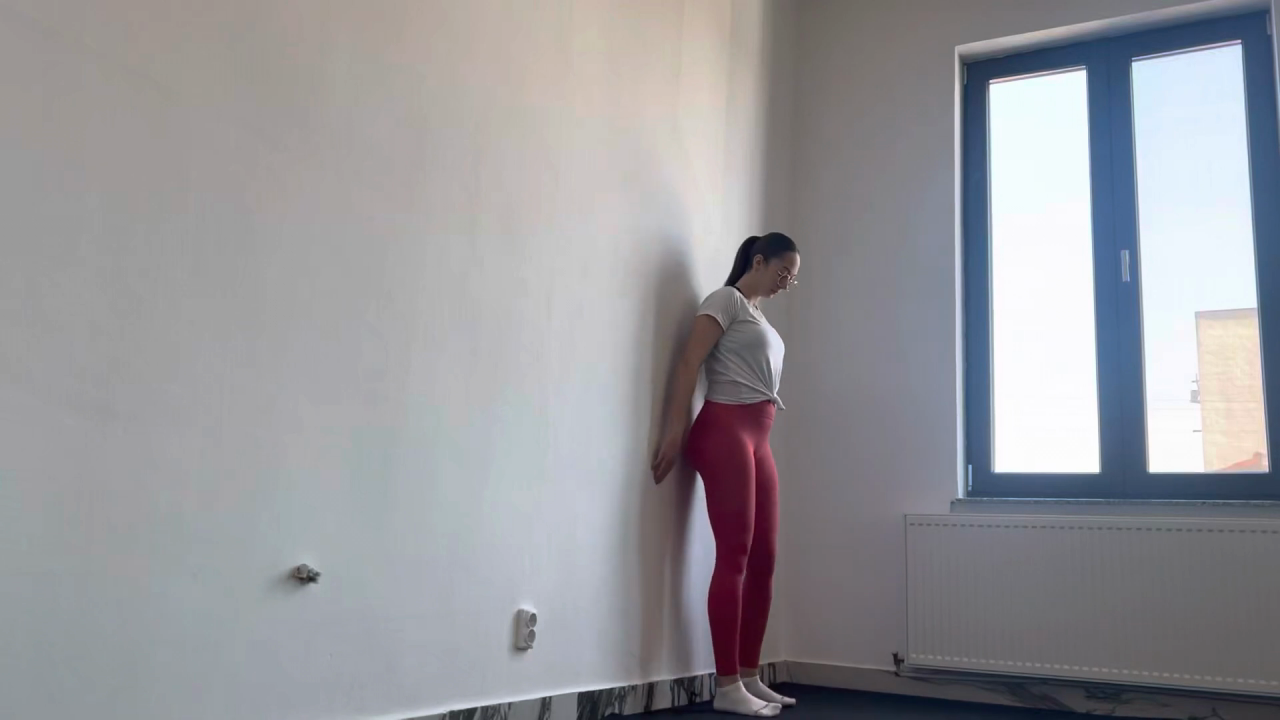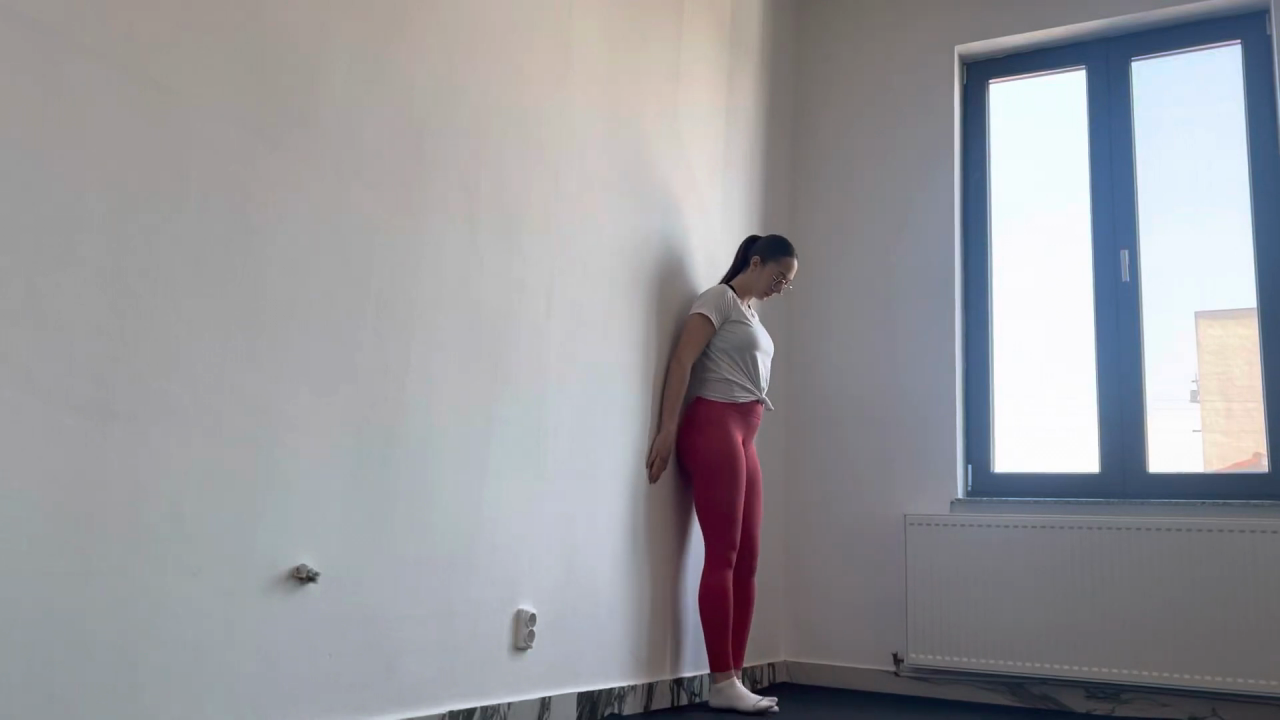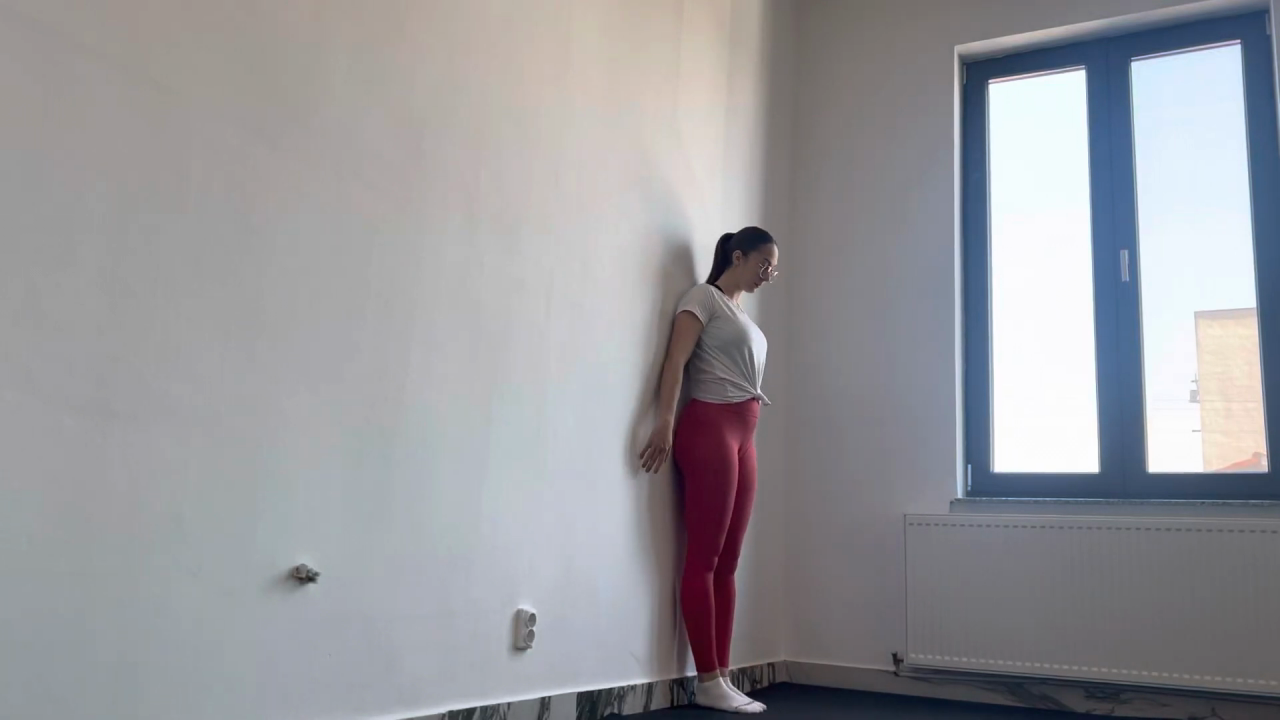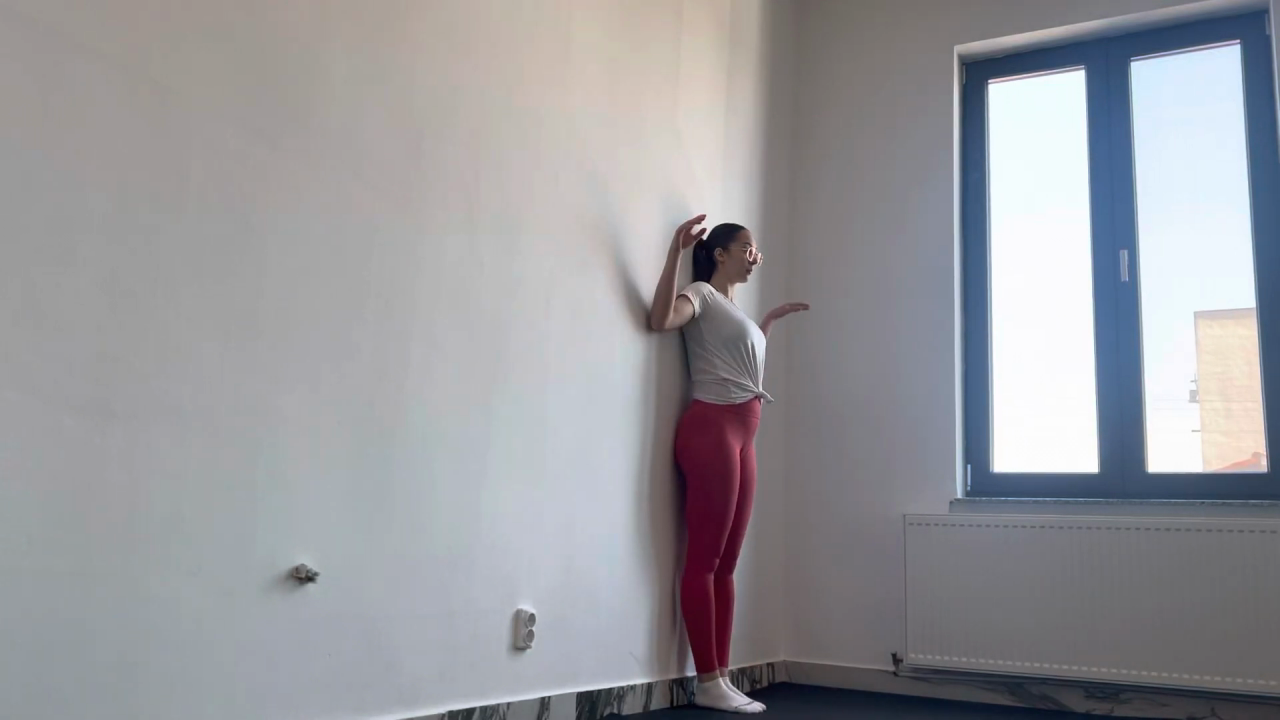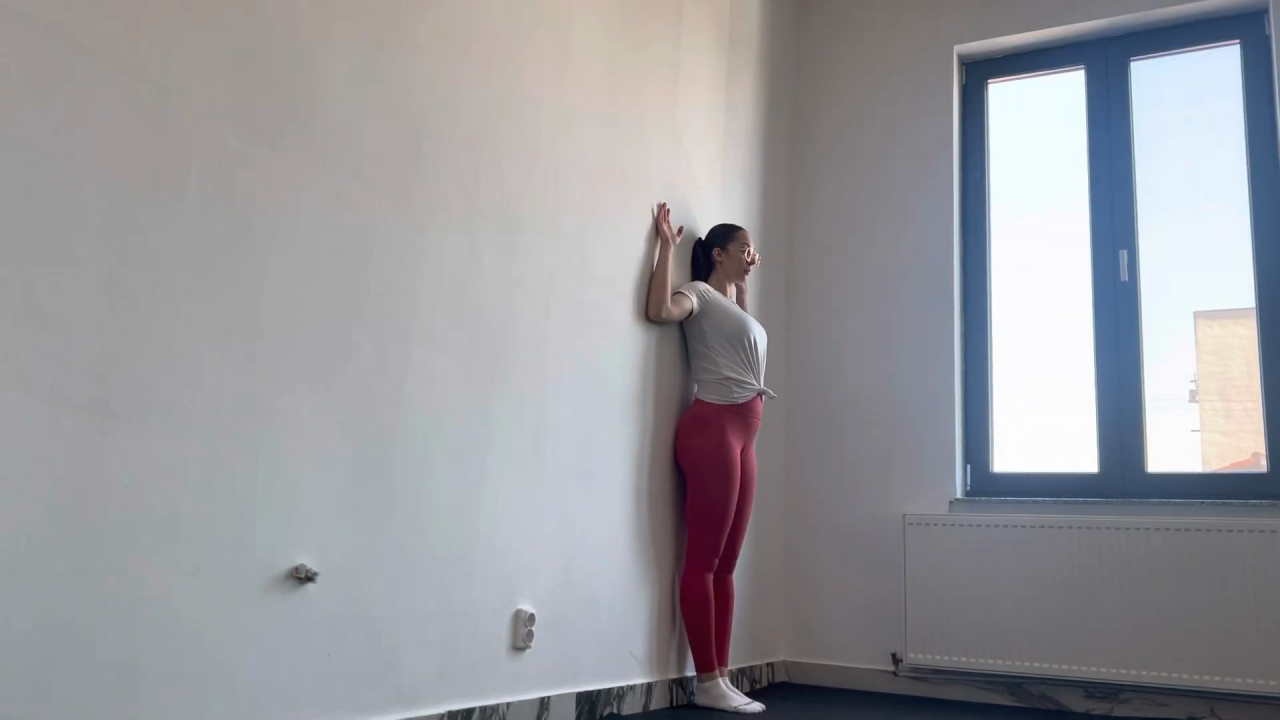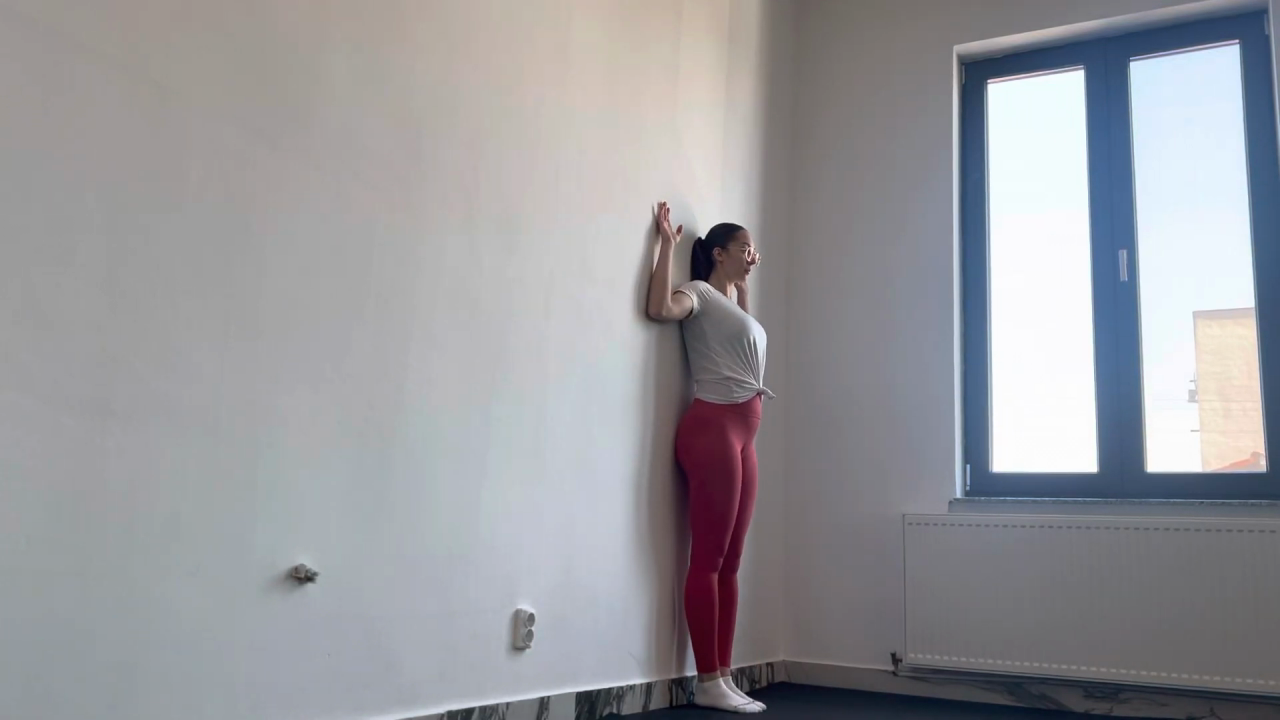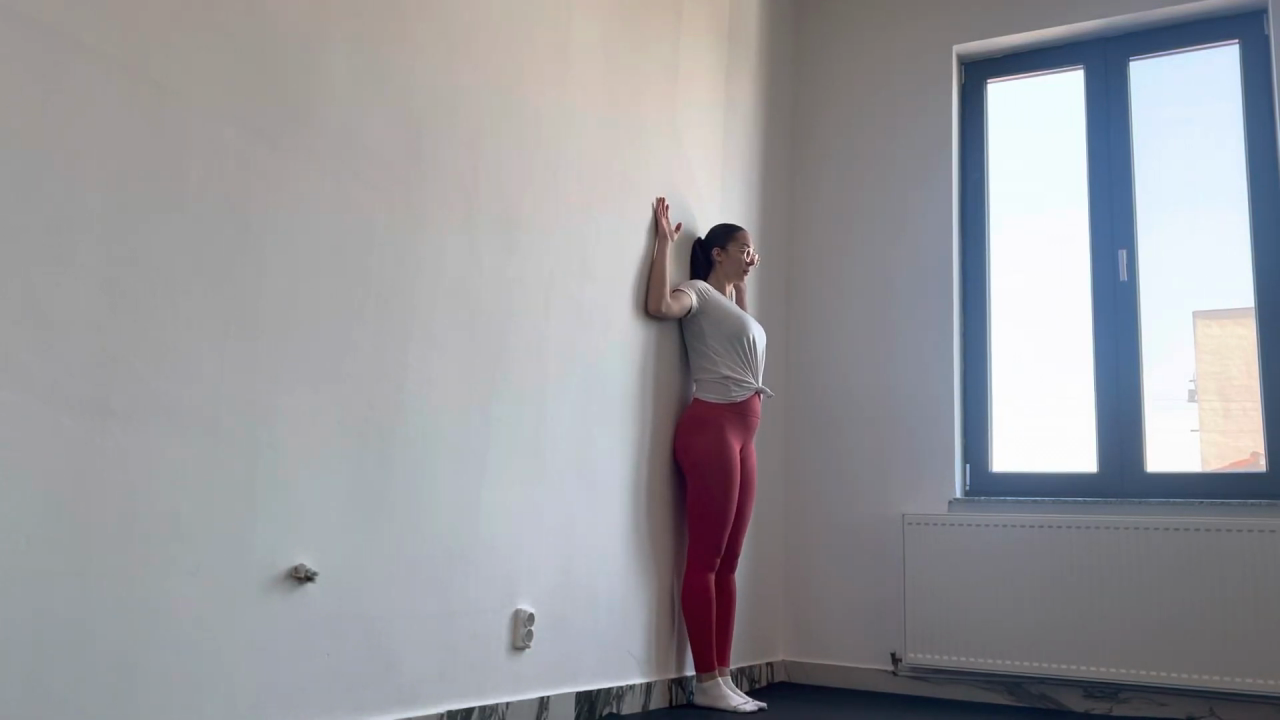
dt=0.7s
person 1, frame 1
left shoulder: (758, 314)
right shoulder: (726, 300)
right elbow: (689, 364)
left wrist: (755, 442)
right wrist: (673, 433)
left hip: (756, 437)
right hip: (724, 430)
left knee: (763, 559)
right knee: (733, 556)
left ankle: (749, 677)
person 1, frame 2
left shoulder: (750, 312)
right shoulder: (719, 299)
right elbow: (682, 362)
left wrist: (741, 440)
right wrist: (667, 430)
left hip: (742, 434)
right hip: (714, 426)
left knee: (746, 558)
right knee: (723, 554)
left ankle: (732, 680)
right ankle: (721, 681)
person 1, frame 3
left shoulder: (740, 311)
right shoulder: (704, 298)
right elbow: (675, 360)
right wrist: (665, 421)
left hip: (742, 434)
right hip: (710, 427)
left knee: (727, 561)
right knee: (704, 557)
left ankle: (721, 677)
right ankle: (708, 681)
person 1, frame 4
left shoulder: (730, 304)
right shoulder: (700, 294)
right elbow: (660, 320)
left wrist: (770, 318)
right wrist: (675, 254)
left hip: (741, 433)
right hip: (711, 428)
left knee: (726, 561)
right knee: (704, 559)
left ankle: (722, 678)
right ankle: (708, 683)
person 1, frame 5
left shoulder: (728, 302)
right shoulder: (698, 294)
right elbow: (659, 310)
left wrist: (742, 287)
right wrist: (666, 246)
left hip: (740, 435)
right hip: (712, 428)
left knee: (725, 563)
right knee: (703, 560)
left ankle: (721, 678)
right ankle: (706, 682)
person 1, frame 6
left shoulder: (729, 301)
right shoulder: (698, 292)
right elbow: (660, 307)
left wrist: (744, 283)
right wrist: (667, 245)
left hip: (741, 434)
right hip: (712, 429)
left knee: (729, 562)
right knee: (708, 560)
left ankle: (723, 678)
right ankle: (707, 682)
person 1, frame 7
left shoulder: (728, 301)
right shoulder: (698, 292)
right elbow: (659, 306)
left wrist: (742, 283)
right wrist: (664, 242)
left hip: (740, 434)
right hip: (711, 428)
left knee: (728, 562)
right knee: (704, 560)
left ankle: (723, 677)
right ankle: (706, 682)
